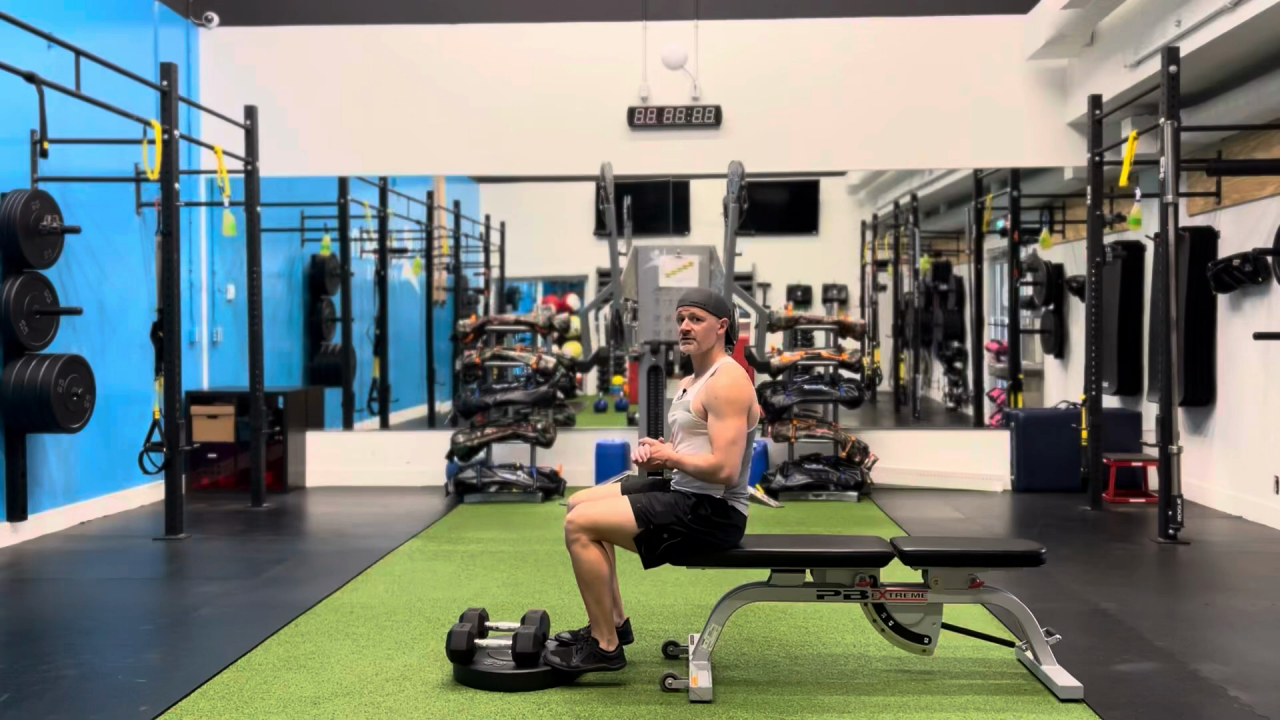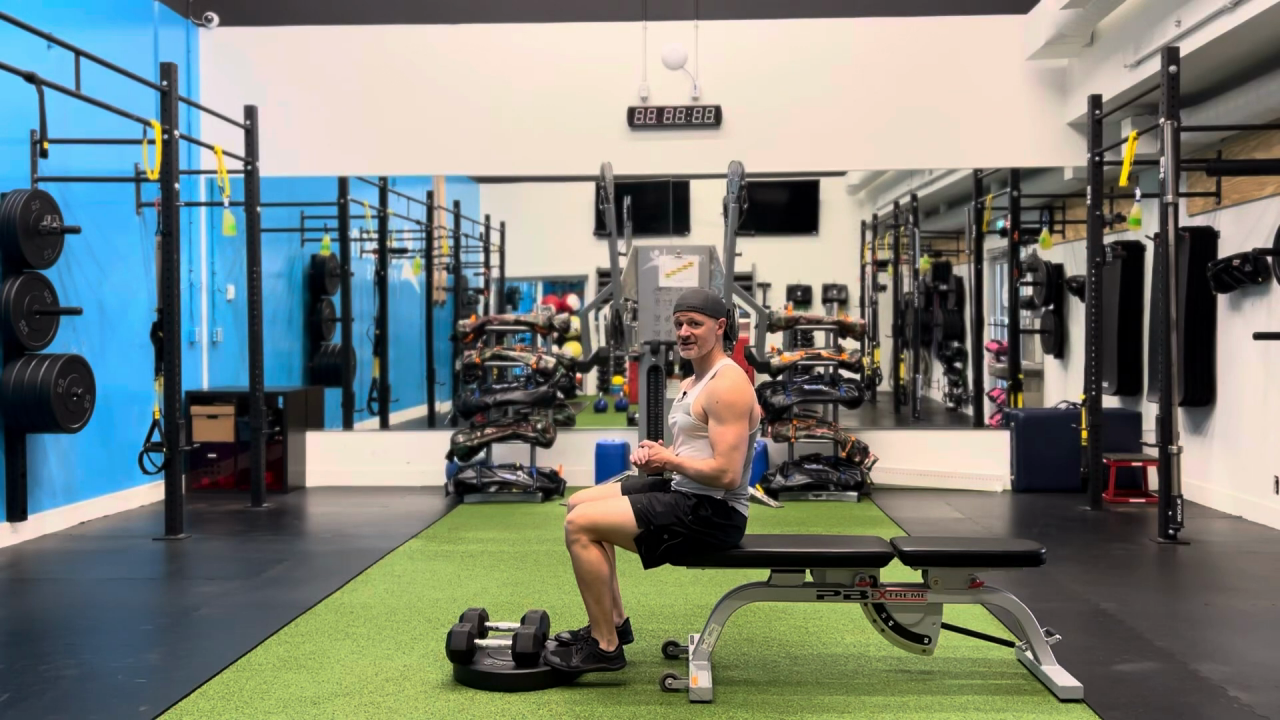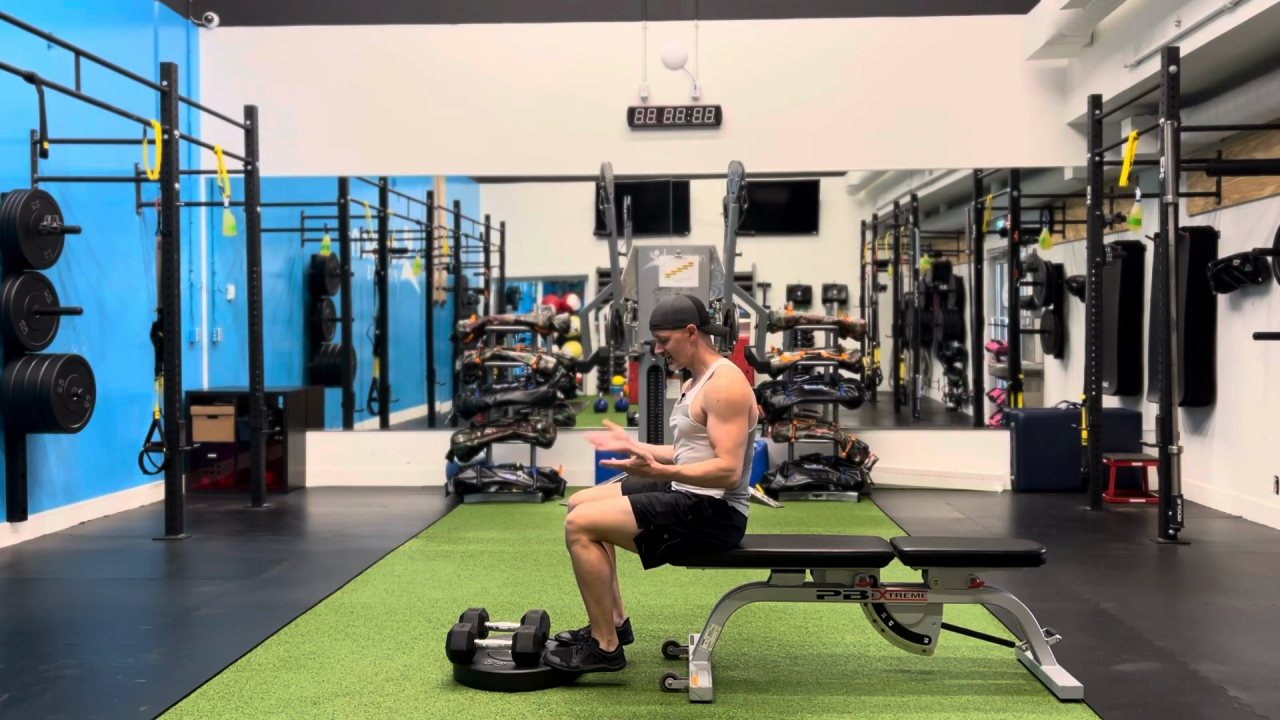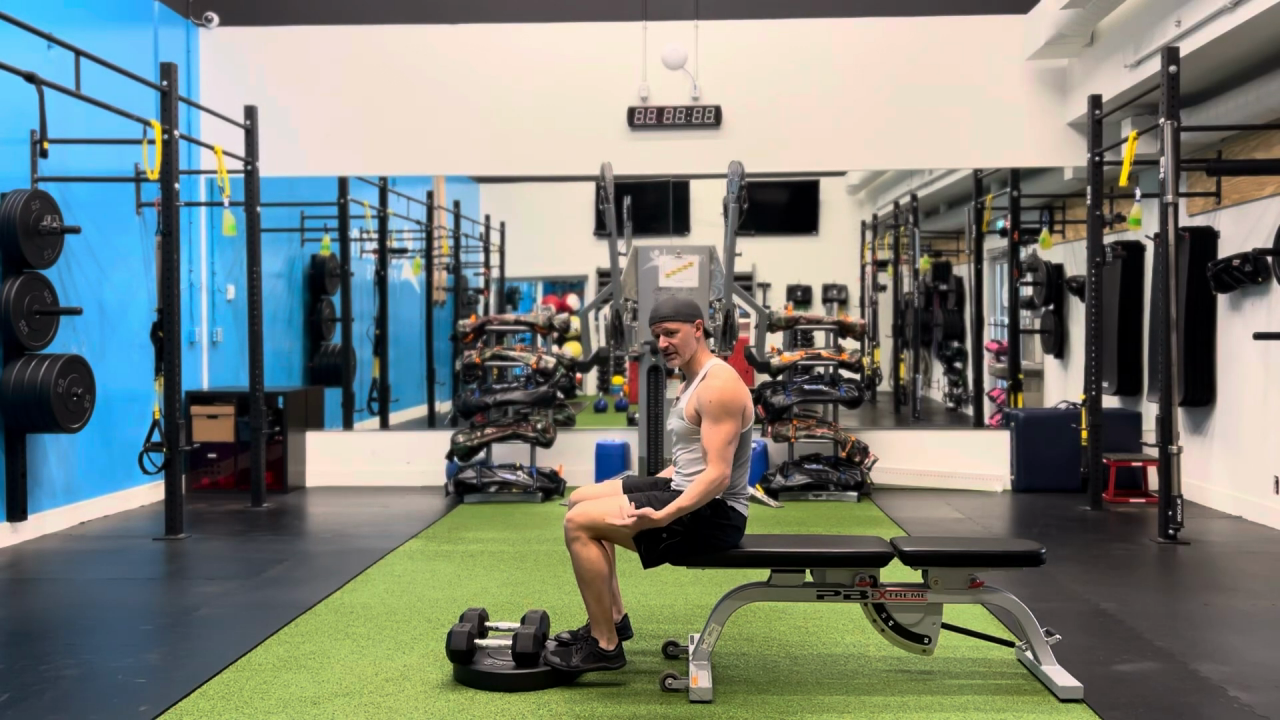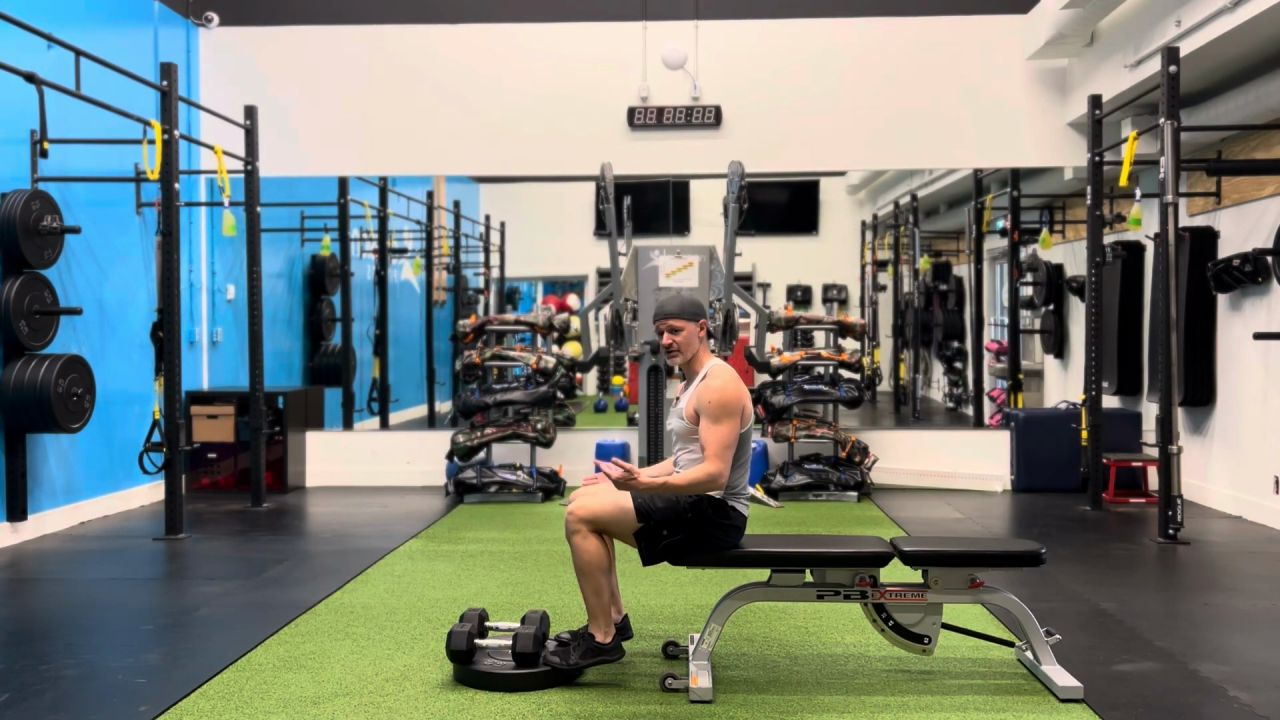
dt=1s
person 1, frame 1
left shoulder: (727, 382)
right shoulder: (692, 381)
left elbow: (724, 470)
left wrist: (667, 458)
right wrist: (654, 451)
left hip: (712, 511)
right hip: (687, 495)
left knee: (580, 524)
right knee: (580, 504)
left ankle: (606, 645)
right ankle: (613, 622)
person 1, frame 2
left shoulder: (728, 386)
right shoulder: (692, 383)
left elbow: (726, 474)
left wrist: (667, 461)
right wrist: (654, 454)
left hip: (712, 512)
right hip: (686, 495)
left knee: (580, 525)
right knee: (580, 504)
left ankle: (605, 646)
right ankle: (613, 622)
person 1, frame 3
left shoulder: (725, 385)
right shoulder: (696, 382)
left elbow: (727, 471)
left wrist: (656, 471)
right wrist: (632, 446)
left hip: (712, 513)
right hip: (689, 496)
left knee: (580, 525)
right knee: (580, 504)
left ankle: (605, 646)
right ankle: (613, 622)
person 1, frame 4
left shoulder: (719, 385)
right shoulder: (694, 381)
left elbow: (718, 475)
left wrist: (661, 517)
right wrist: (644, 495)
left hip: (712, 513)
right hip: (689, 495)
left knee: (579, 523)
right knee: (580, 500)
left ankle: (604, 644)
right ankle: (612, 618)
person 1, frame 5
left shoulder: (718, 386)
right shoulder: (692, 383)
left elbow: (715, 474)
left wrist: (646, 485)
right wrist: (638, 477)
left hip: (713, 512)
right hip: (695, 500)
left knee: (580, 516)
right knee: (582, 499)
left ankle: (602, 638)
right ankle: (612, 618)
